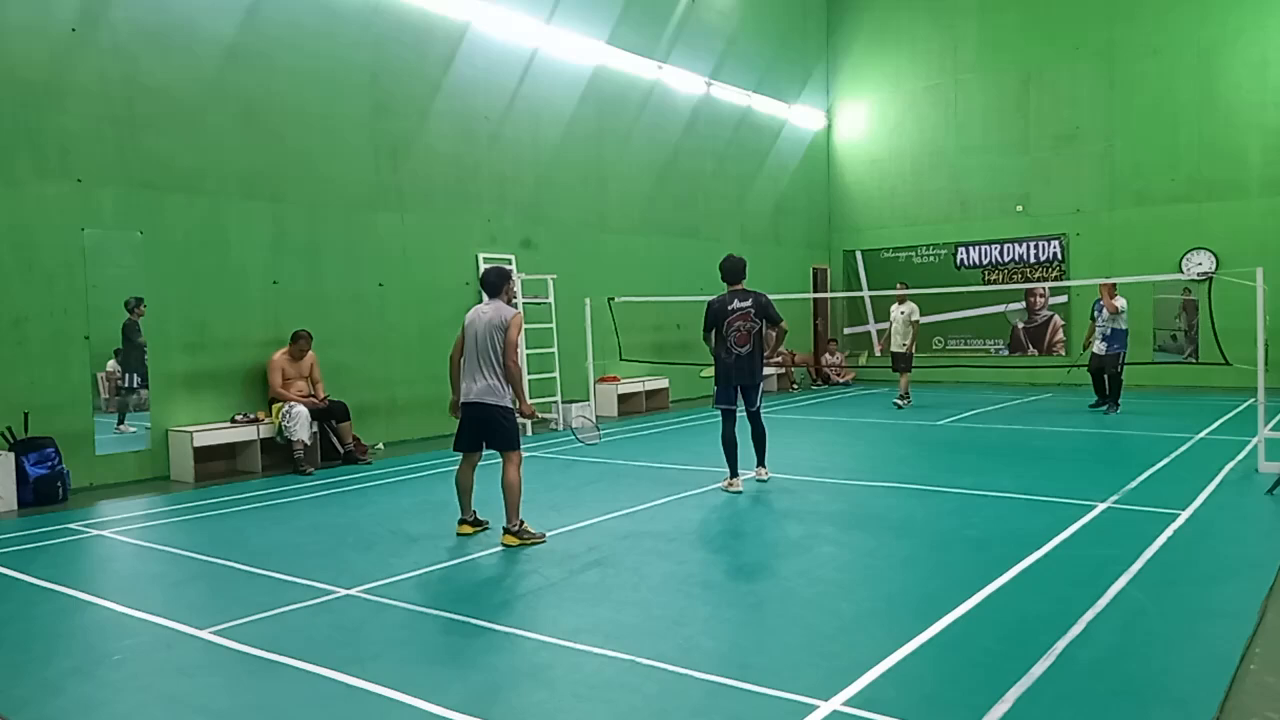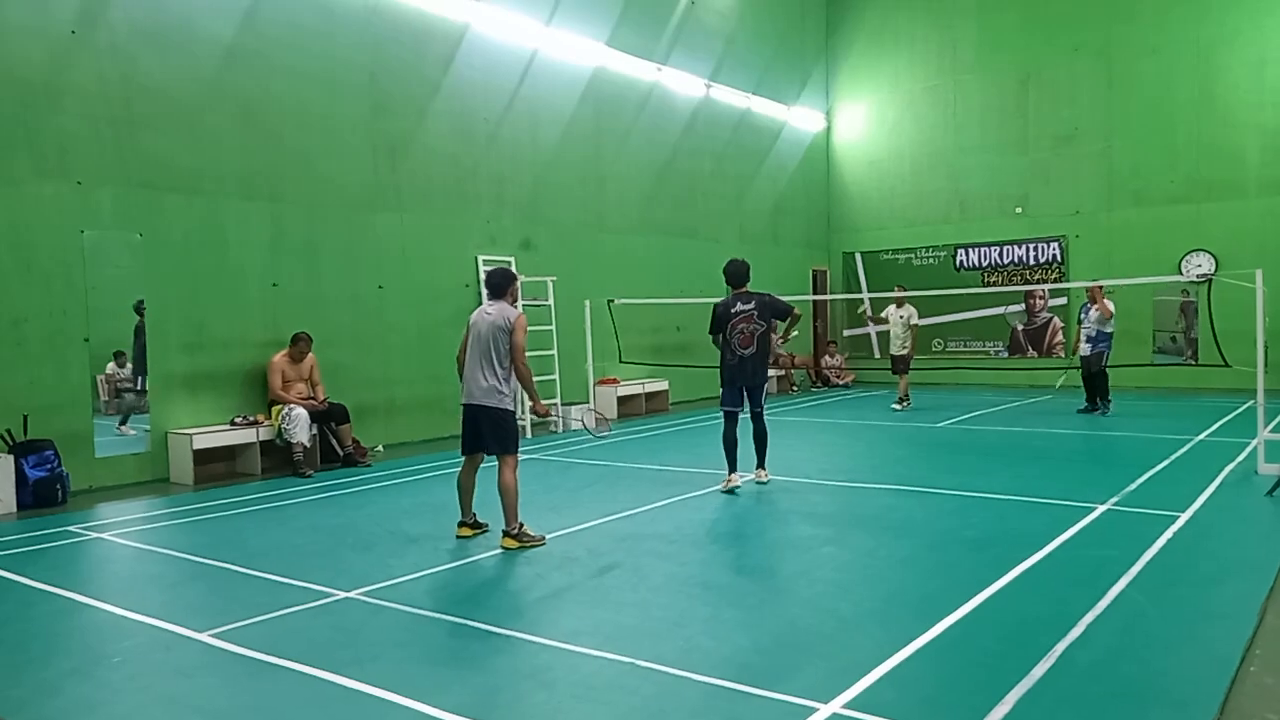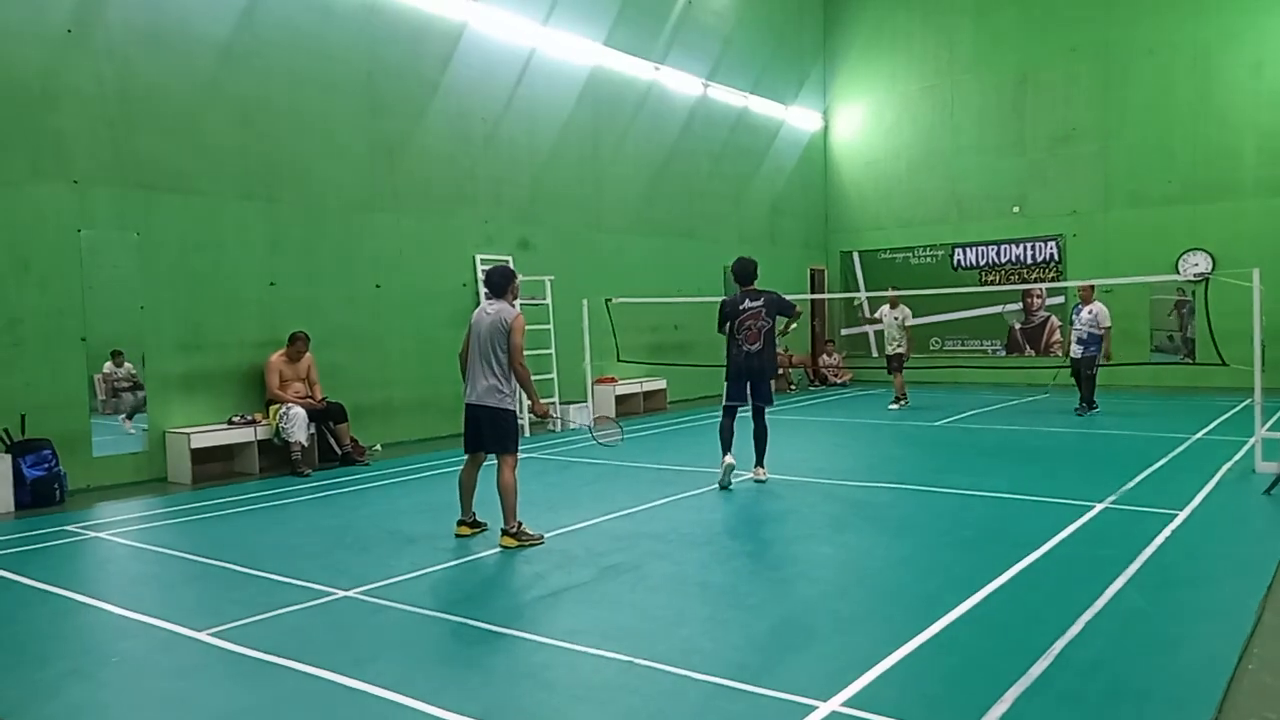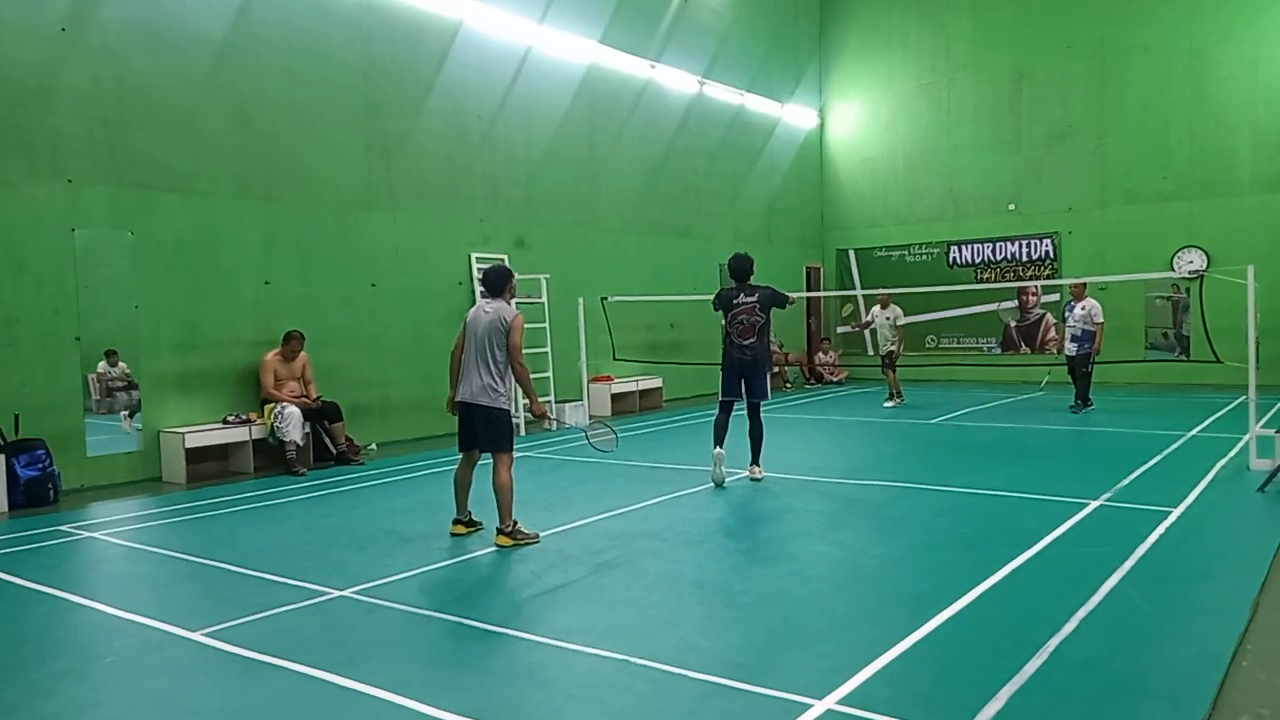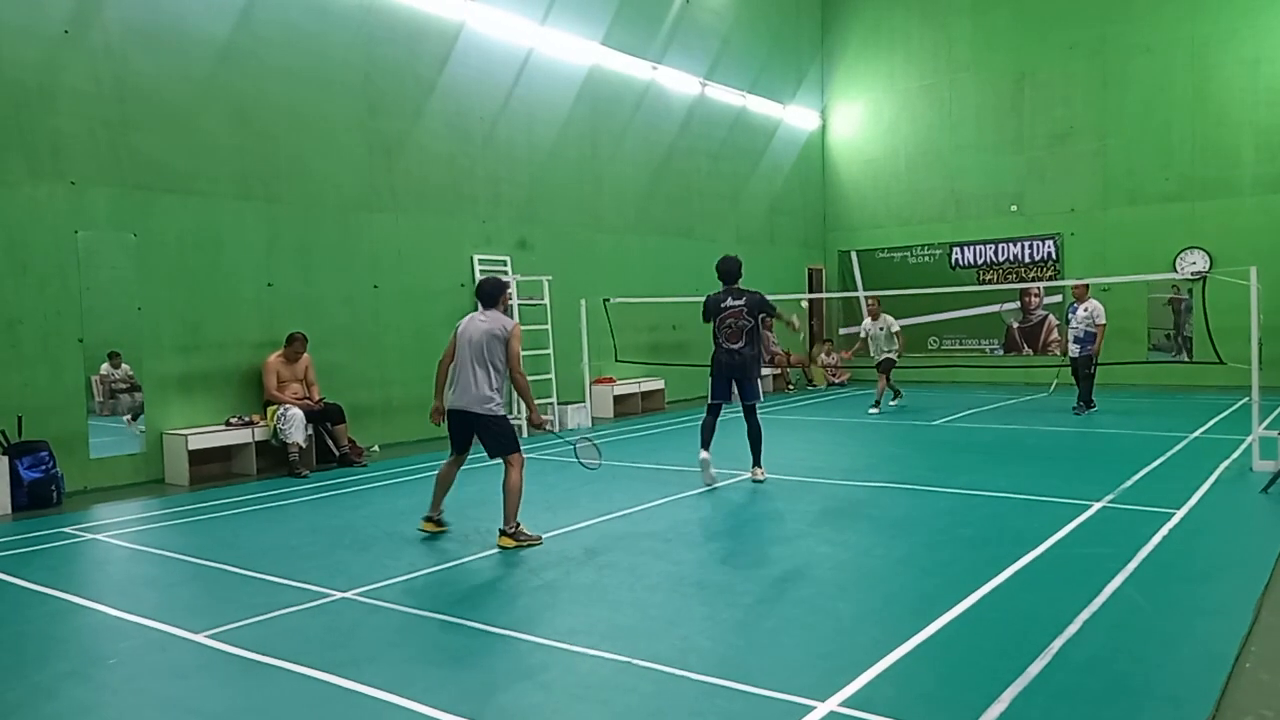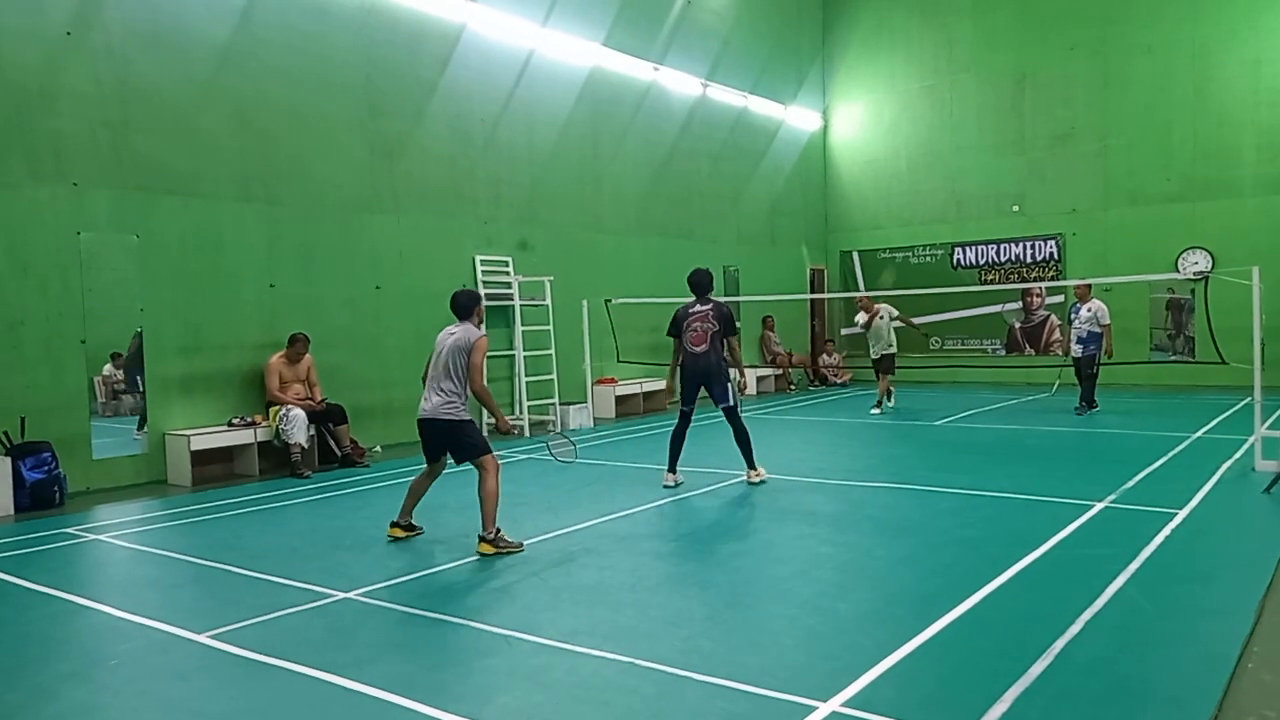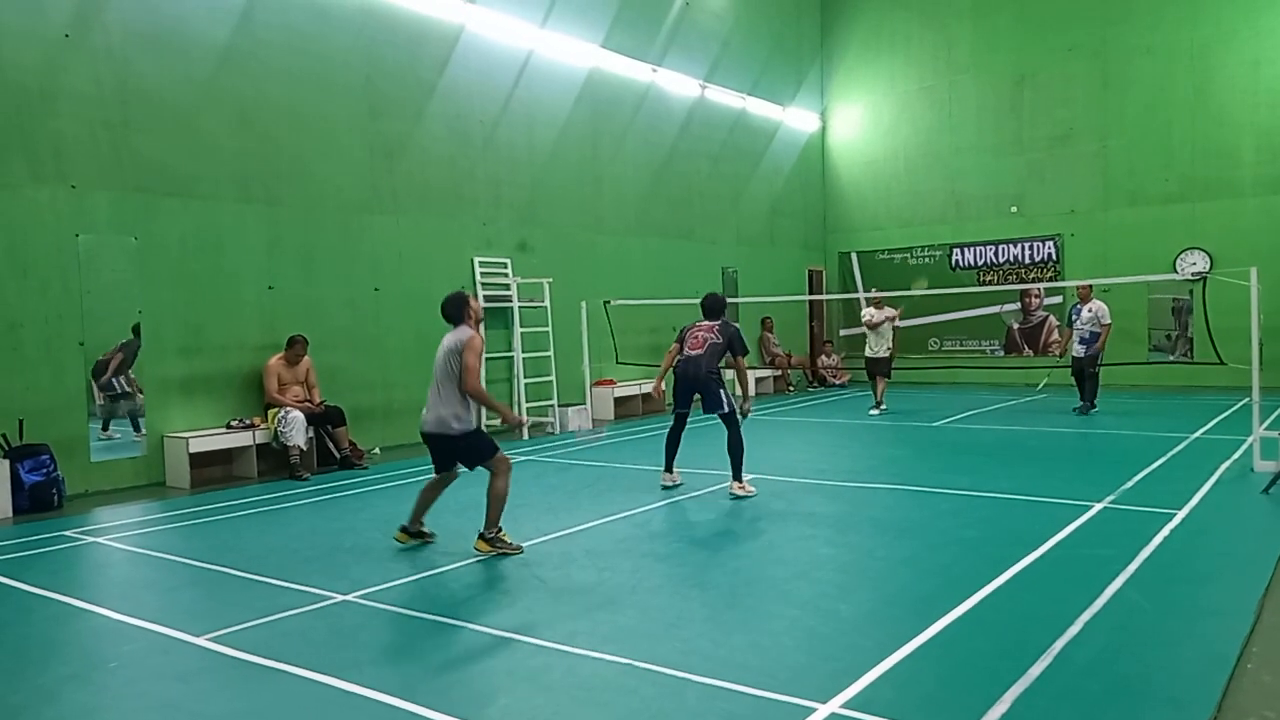
dt=0.4s
person 1, frame 1
left shoulder: (472, 314)
right shoulder: (511, 315)
left elbow: (455, 356)
right elbow: (510, 362)
left wrist: (455, 394)
right wrist: (522, 400)
left hip: (469, 398)
right hip: (496, 399)
left knee: (469, 459)
right knee: (512, 459)
left ankle: (467, 519)
right ankle: (513, 529)
person 1, frame 2
left shoulder: (476, 314)
right shoulder: (515, 317)
left elbow: (461, 357)
right elbow: (519, 364)
right wrist: (535, 400)
left hip: (471, 399)
right hip: (498, 401)
left knee: (471, 460)
right knee: (507, 463)
left ankle: (467, 521)
right ankle: (512, 531)
person 1, frame 3
left shoulder: (478, 313)
right shoulder: (513, 317)
left elbow: (464, 355)
right elbow: (517, 364)
right wrist: (535, 400)
left hip: (474, 399)
right hip: (499, 401)
left knee: (473, 459)
right knee: (507, 462)
left ankle: (466, 520)
right ankle: (511, 530)
person 1, frame 4
left shoulder: (474, 311)
right shoulder: (512, 316)
left elbow: (456, 353)
right elbow: (516, 364)
left wrist: (453, 391)
right wrist: (534, 400)
left hip: (466, 397)
right hip: (492, 400)
left knee: (469, 457)
right knee: (503, 461)
left ankle: (462, 519)
right ankle: (507, 529)
person 1, frame 5
left shoulder: (465, 322)
right shoulder: (509, 326)
left elbow: (444, 362)
right elbow: (516, 374)
left wrist: (438, 400)
right wrist: (533, 410)
left hip: (457, 405)
right hip: (488, 408)
left knee: (455, 460)
right knee: (514, 463)
left ankle: (432, 516)
right ankle: (509, 531)
person 1, frame 6
left shoulder: (445, 333)
right shoulder: (477, 338)
right elbow: (476, 386)
right wrist: (499, 417)
left hip: (427, 415)
right hip: (451, 416)
left knee: (434, 467)
right knee: (489, 466)
left ankle: (401, 522)
right ankle: (489, 536)
person 1, frame 7
left shoulder: (451, 338)
right shoulder: (472, 338)
right elbow: (470, 388)
right wrist: (504, 414)
left hip: (432, 426)
right hip: (453, 427)
left knee: (447, 474)
right knee: (501, 466)
left ankle: (411, 527)
right ankle: (491, 537)
person 2, frame 1
left shoulder: (716, 304)
right shoulder: (760, 300)
left elbow: (707, 337)
right elbow: (782, 328)
right wrist: (773, 350)
left hip: (726, 371)
right hip: (753, 370)
left knee: (728, 422)
right knee: (755, 417)
left ankle: (734, 478)
right ankle: (761, 467)
person 2, frame 2
left shoulder: (721, 307)
right shoulder: (765, 301)
left elbow: (715, 339)
right elbow: (796, 313)
right wrist: (786, 334)
left hip: (731, 372)
right hip: (758, 371)
left knee: (730, 422)
right knee: (757, 418)
left ankle: (732, 473)
right ankle: (761, 469)
person 2, frame 3
left shoulder: (728, 303)
right shoulder: (771, 299)
left elbow: (721, 330)
right elbow: (797, 312)
right wrist: (786, 328)
left hip: (737, 367)
right hip: (763, 367)
left knee: (728, 414)
right knee: (759, 416)
left ankle: (727, 455)
right ankle: (759, 468)
person 2, frame 4
left shoulder: (725, 296)
right shoulder: (765, 294)
right elbow: (790, 300)
right wrist: (790, 297)
left hip: (732, 362)
right hip: (757, 362)
left knee: (724, 410)
right knee: (754, 413)
left ankle: (718, 448)
right ankle: (755, 466)
person 2, frame 5
left shoulder: (712, 301)
right shoulder: (754, 298)
right elbow: (777, 316)
right wrist: (793, 322)
left hip: (722, 365)
right hip: (748, 365)
left knee: (712, 413)
right knee: (751, 416)
left ankle: (705, 451)
right ankle: (757, 468)
person 2, frame 6
left shoulder: (681, 313)
right shoulder: (722, 310)
left elbow: (676, 348)
right elbow: (733, 345)
left wrist: (671, 379)
right wrist: (742, 375)
left hip: (689, 369)
right hip: (715, 368)
left knee: (683, 421)
right knee: (734, 419)
left ankle: (671, 473)
right ankle: (752, 470)
person 2, frame 7
left shoulder: (690, 327)
right shoulder: (730, 329)
left elbow: (672, 352)
right elbow: (740, 365)
left wrist: (659, 380)
right wrist: (746, 399)
left hip: (682, 373)
right hip: (707, 374)
left knee: (679, 422)
right knee: (733, 425)
left ankle: (668, 474)
right ankle: (737, 483)
